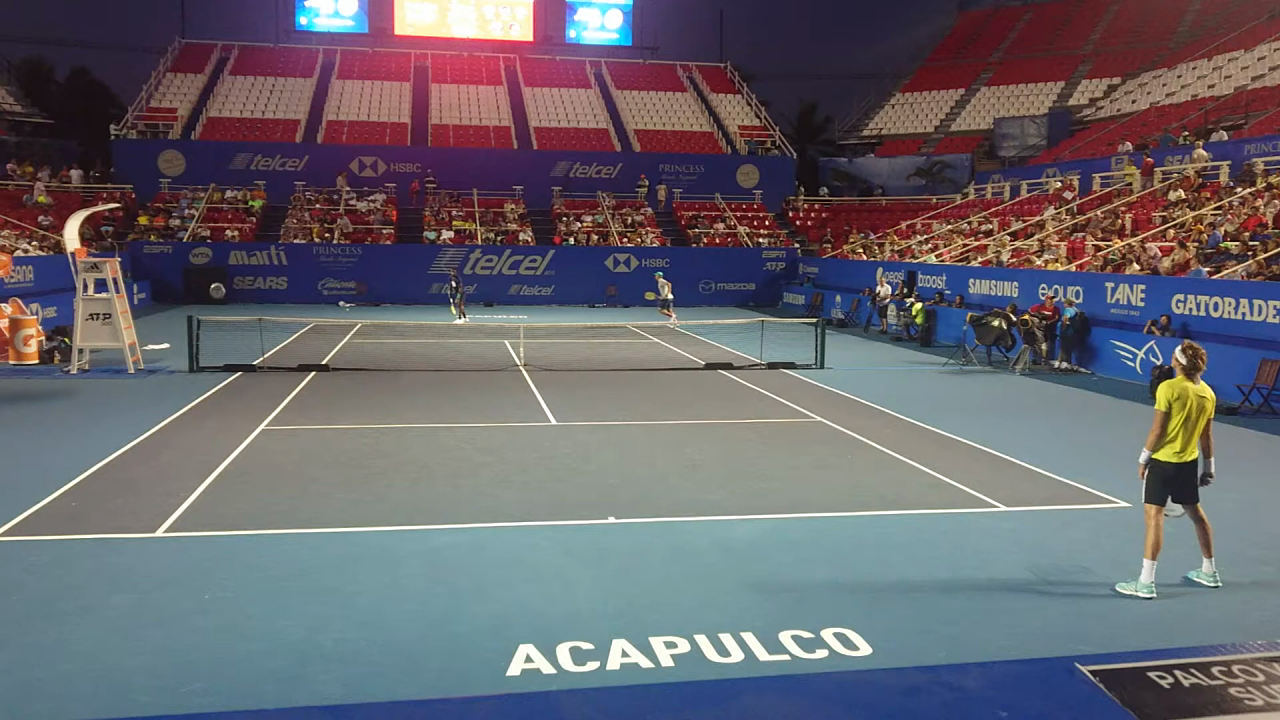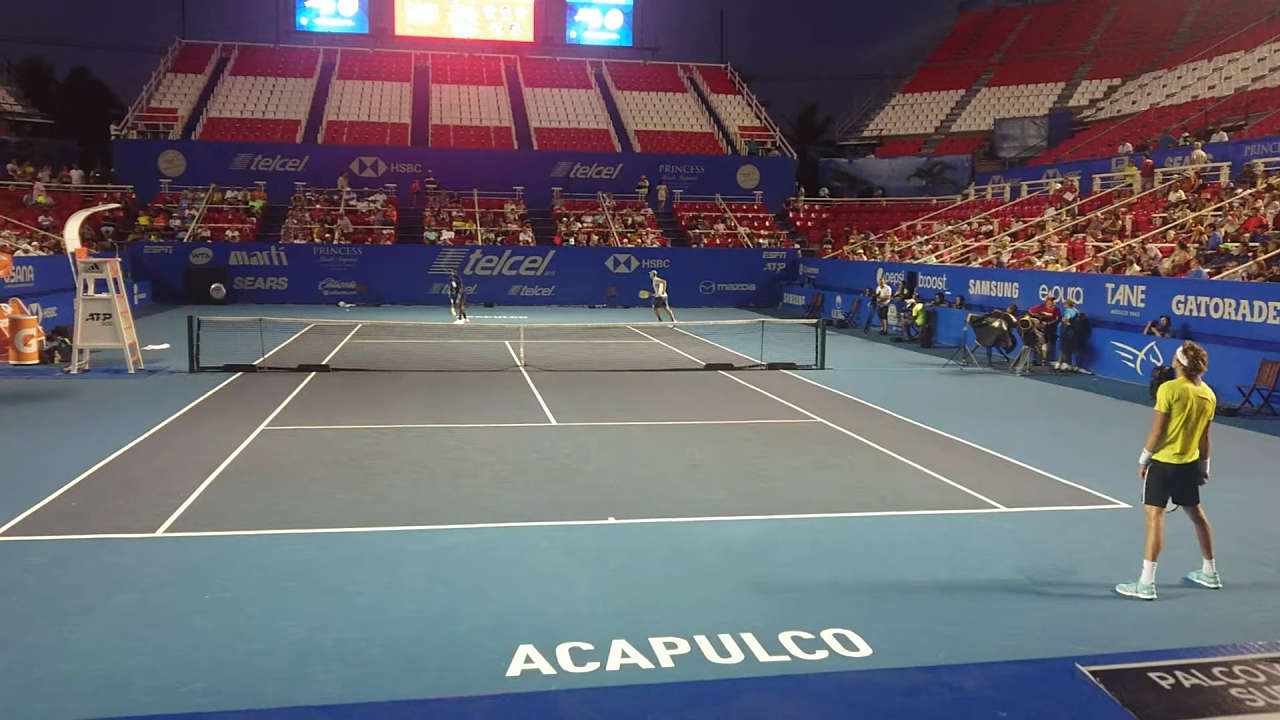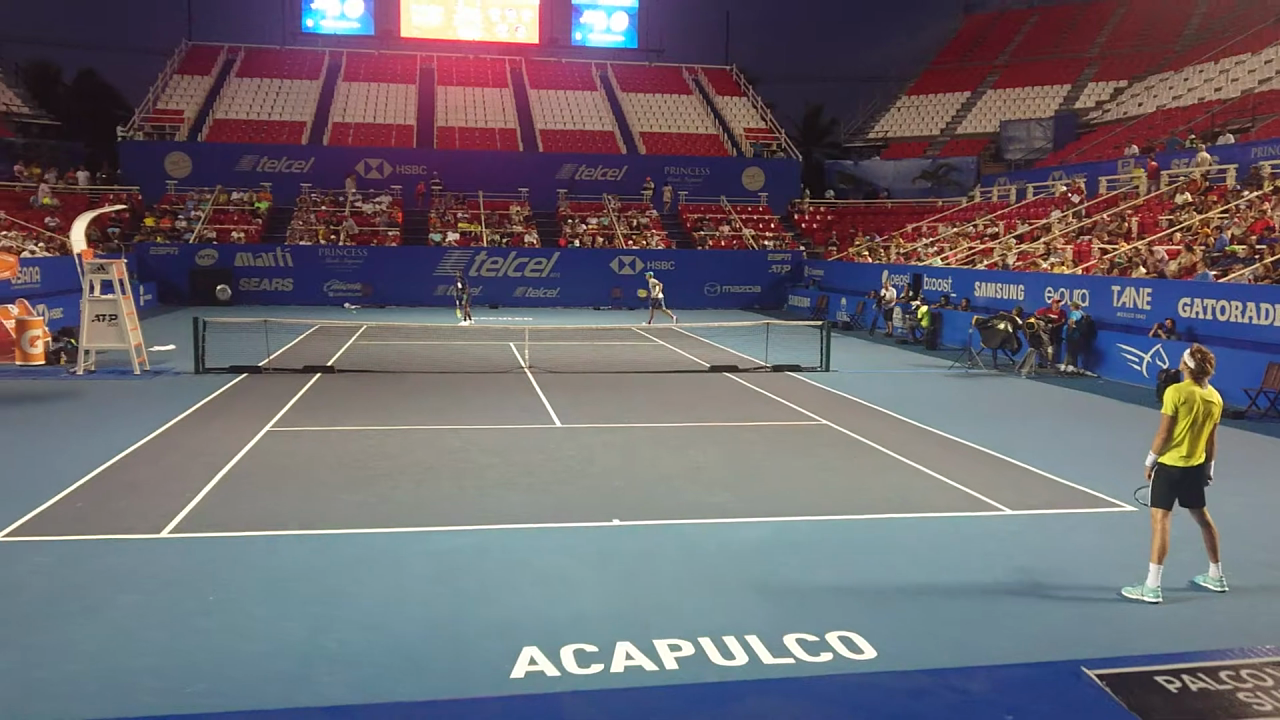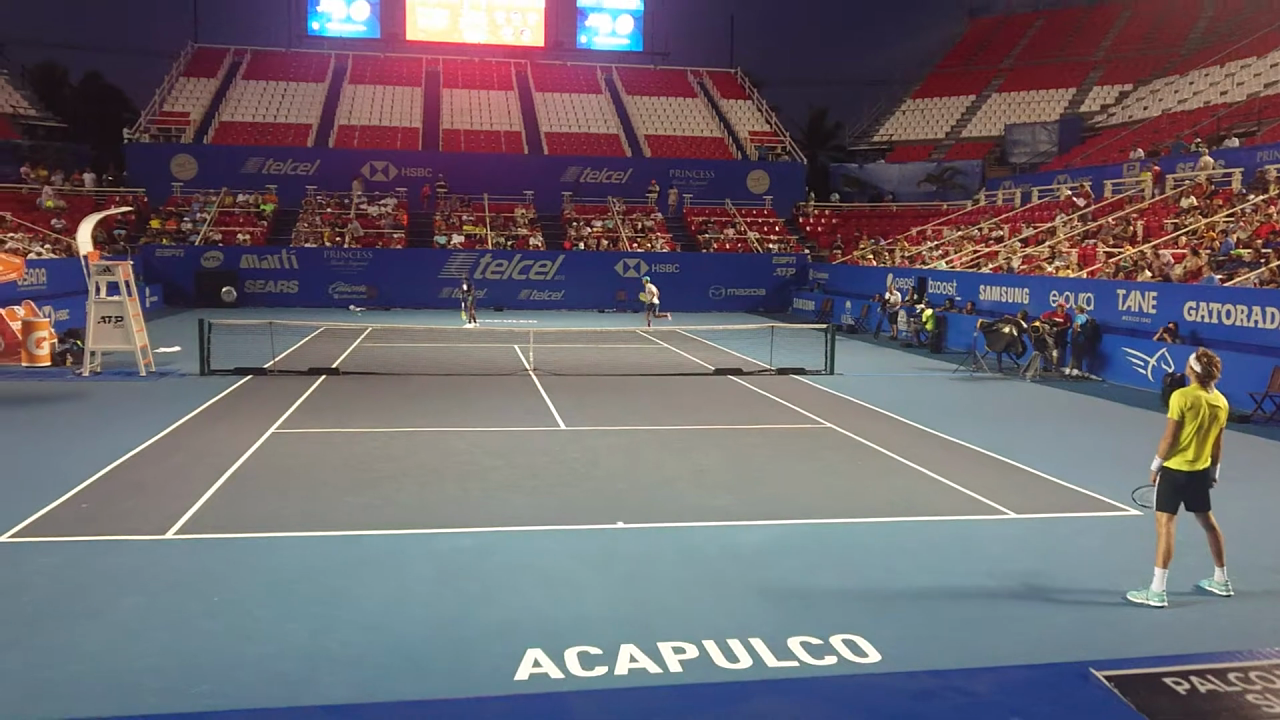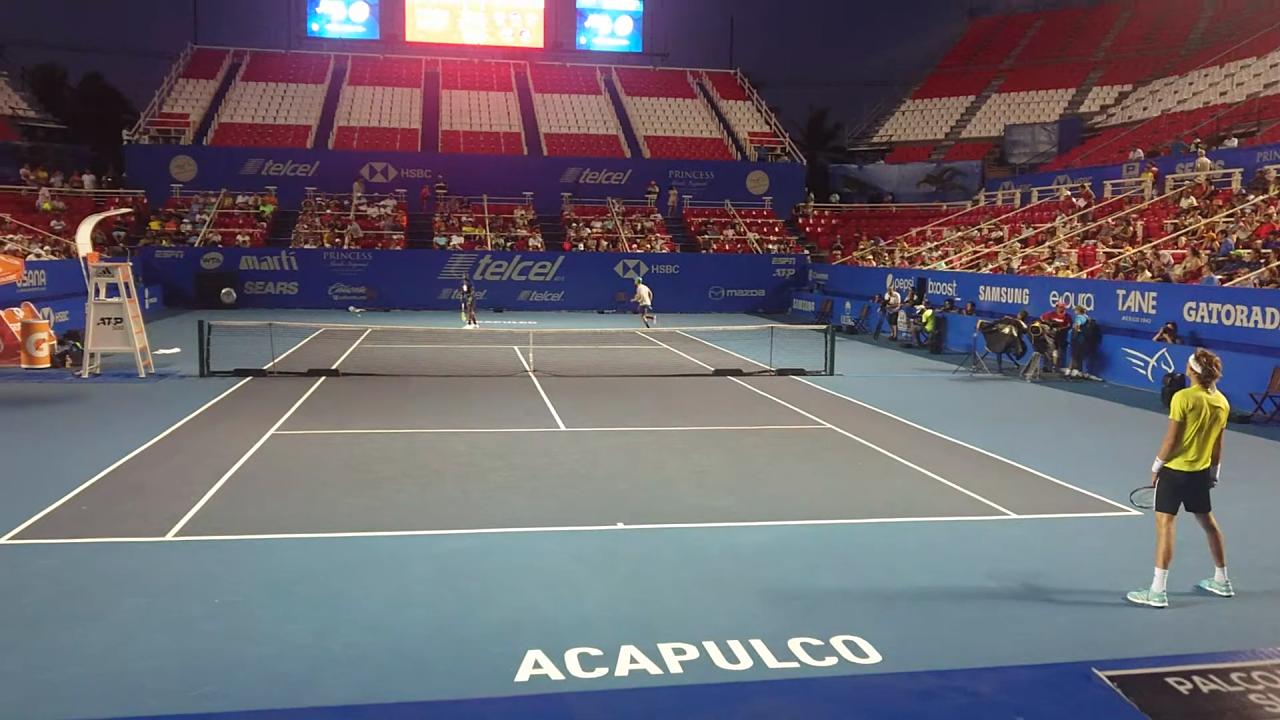
dt=0.1s
person 1, frame 1
left shoulder: (1168, 388)
right shoulder: (1208, 393)
left elbow: (1157, 430)
right elbow: (1206, 435)
left wrist: (1143, 459)
right wrist: (1208, 467)
left hip: (1163, 462)
right hip: (1189, 463)
left knee: (1154, 517)
right knee: (1196, 513)
left ankle: (1146, 582)
right ankle: (1209, 571)
person 1, frame 2
left shoulder: (1169, 389)
right shoulder: (1208, 395)
left elbow: (1157, 431)
right elbow: (1205, 436)
left wrist: (1143, 459)
right wrist: (1204, 467)
left hip: (1163, 463)
right hip: (1189, 464)
left knee: (1154, 517)
right knee: (1196, 514)
left ankle: (1146, 583)
right ankle: (1210, 572)
person 1, frame 3
left shoulder: (1175, 392)
right shoulder: (1215, 398)
left elbow: (1163, 434)
right elbow: (1210, 439)
left wrist: (1149, 462)
right wrist: (1208, 470)
left hip: (1169, 465)
right hip: (1195, 467)
left knee: (1160, 521)
right knee: (1202, 517)
left ankle: (1152, 587)
right ankle: (1216, 576)
person 1, frame 4
left shoulder: (1182, 396)
right shoulder: (1221, 402)
left elbow: (1169, 438)
right elbow: (1216, 443)
left wrist: (1155, 466)
right wrist: (1213, 473)
left hip: (1175, 470)
right hip: (1201, 471)
left knee: (1165, 525)
right knee: (1208, 522)
left ankle: (1158, 591)
right ankle: (1221, 580)
person 1, frame 5
left shoulder: (1183, 397)
right shoulder: (1222, 402)
left elbow: (1171, 440)
right elbow: (1217, 443)
left wrist: (1155, 467)
right wrist: (1213, 473)
left hip: (1175, 469)
right hip: (1201, 472)
left knee: (1165, 524)
right knee: (1208, 522)
left ankle: (1158, 591)
right ankle: (1222, 581)
